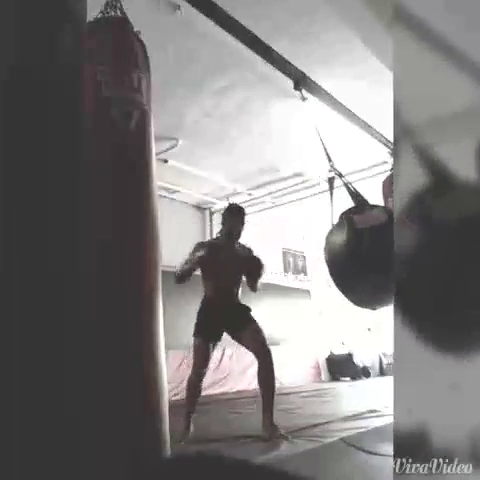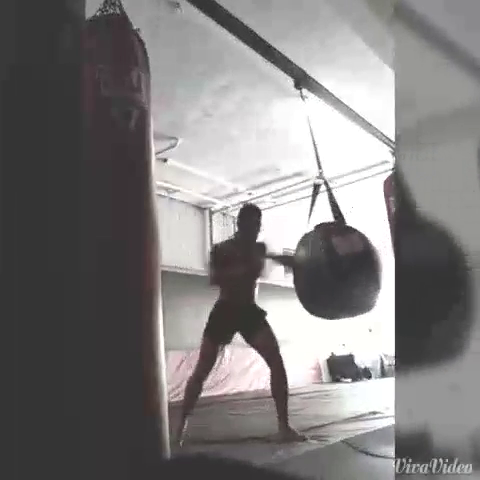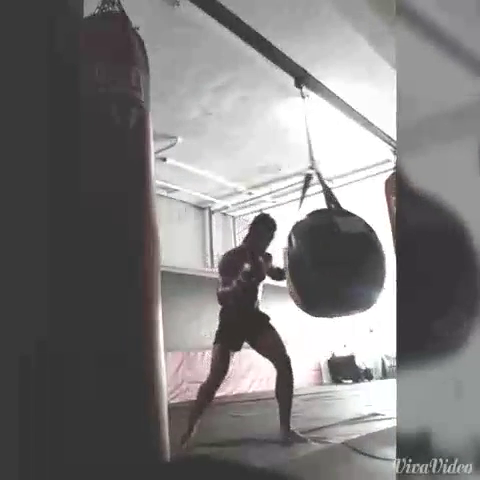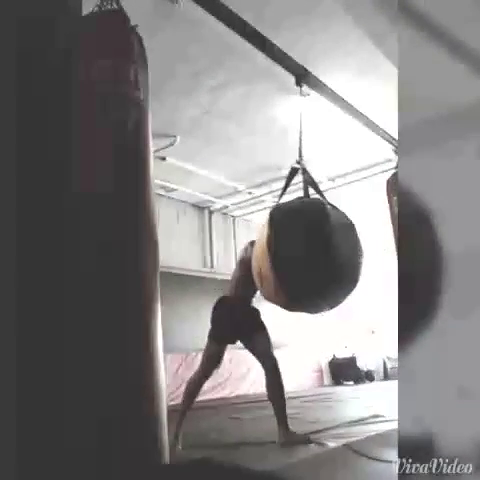
dt=0.5s
person 1, frame 1
left shoulder: (245, 252)
right shoulder: (204, 248)
left elbow: (253, 287)
right elbow: (179, 278)
left wrist: (255, 274)
right wrist: (195, 262)
left hip: (235, 308)
right hip: (210, 308)
left knee: (265, 355)
right knee: (198, 370)
left ankle: (268, 424)
right ankle: (187, 424)
person 1, frame 2
left shoulder: (259, 248)
right shoulder: (221, 250)
left elbow: (284, 259)
right elbow: (214, 278)
right wrist: (243, 271)
left hip: (250, 311)
right hip: (224, 310)
left knee: (277, 363)
right knee: (202, 370)
left ankle: (284, 426)
right ankle: (181, 423)
person 1, frame 3
left shoulder: (264, 258)
right shoulder: (230, 259)
left elbow: (277, 274)
right elbow: (222, 298)
right wrist: (238, 283)
left hip: (255, 317)
right hip: (231, 318)
left knee: (284, 363)
right knee: (215, 377)
left ankle: (285, 429)
right ankle: (189, 431)
person 1, frame 4
right shoulder: (254, 249)
right elbow: (247, 259)
left hip: (246, 312)
right hip: (228, 309)
left knee: (271, 366)
right knee: (204, 371)
left ankle: (284, 432)
right ankle: (178, 426)
